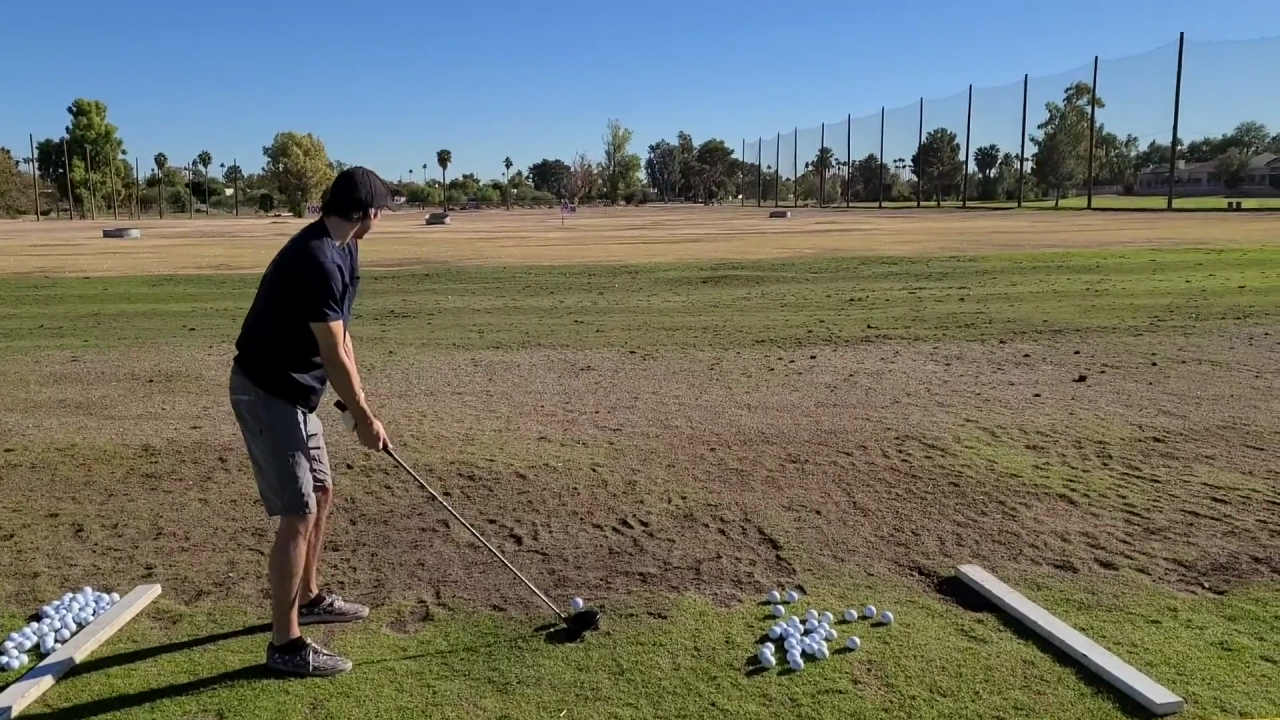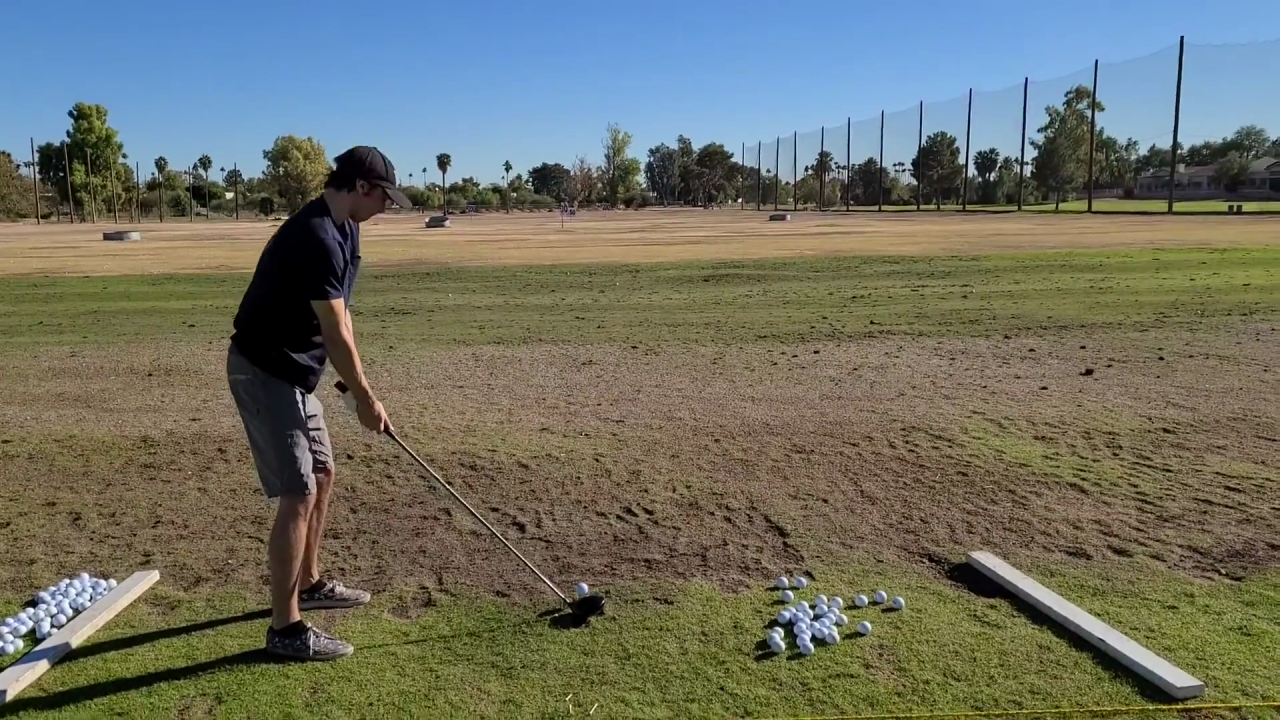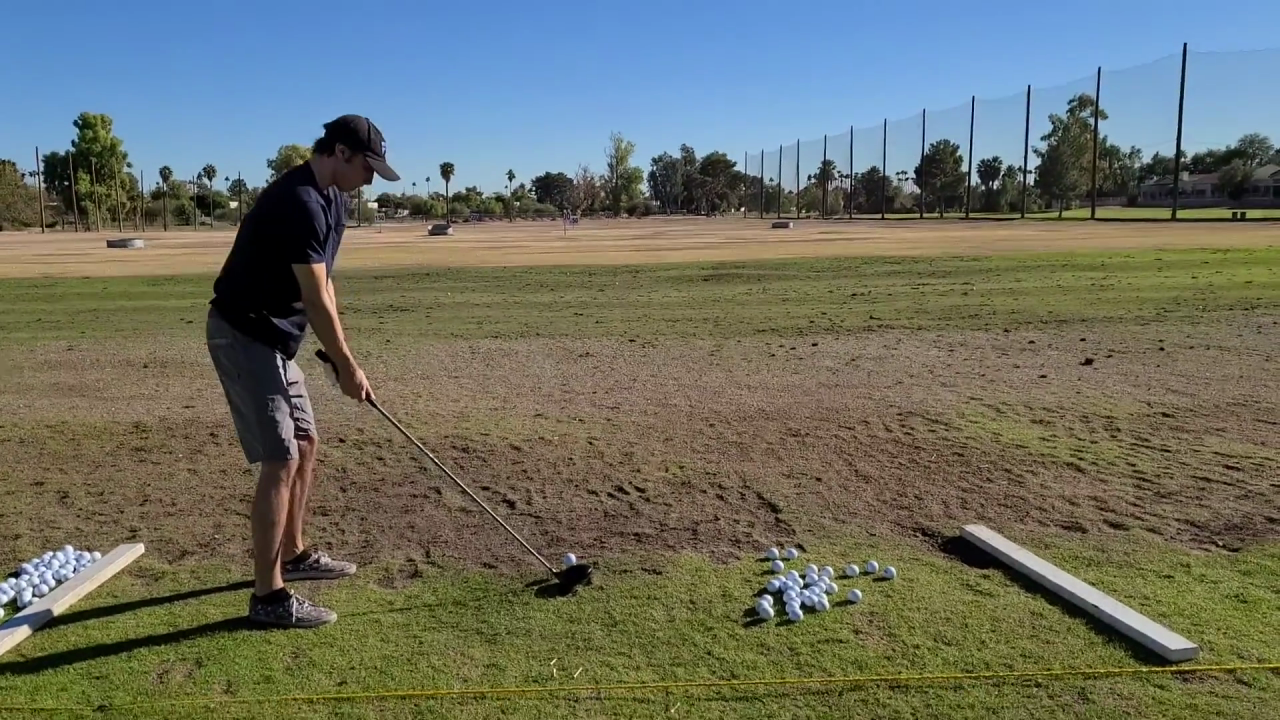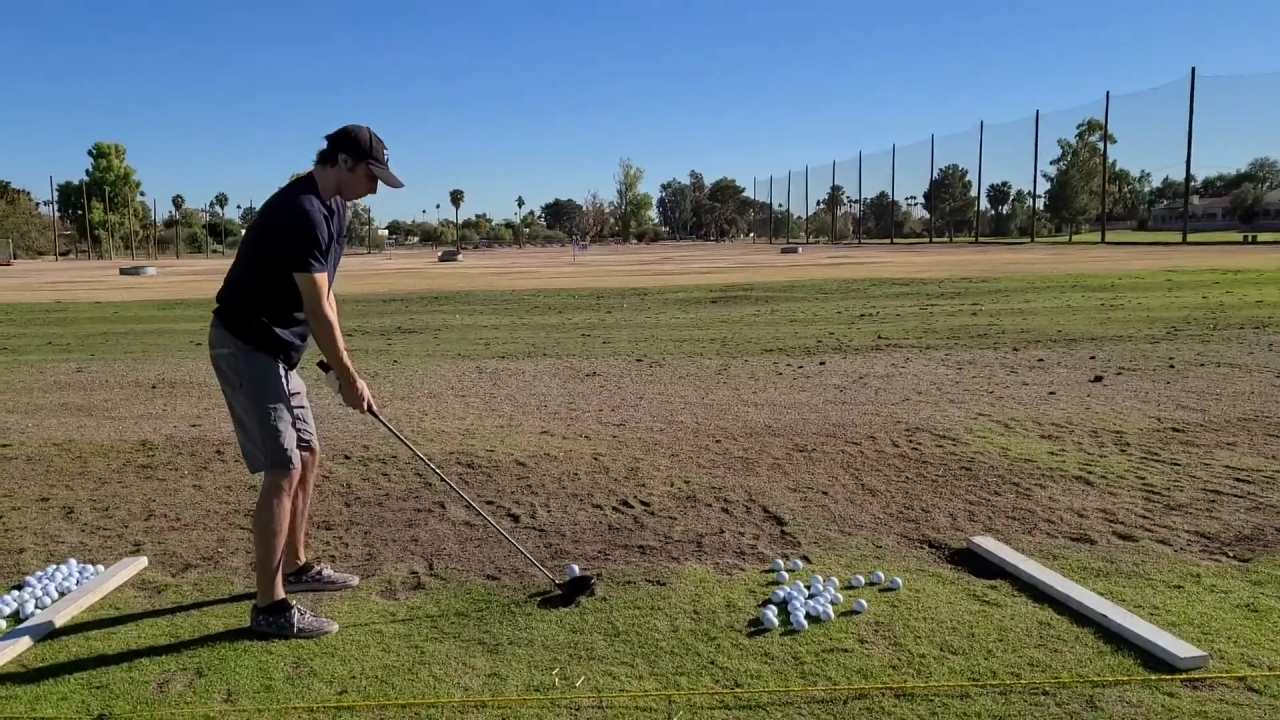
dt=0.4s
person 1, frame 1
left shoulder: (341, 250)
right shoulder: (317, 261)
left elbow: (340, 338)
right elbow: (333, 355)
left wrist: (359, 404)
right wrist: (365, 418)
left hip: (294, 390)
right hip: (268, 392)
left knee: (320, 493)
right knee: (298, 514)
left ankle: (309, 597)
right ankle: (286, 644)
person 1, frame 2
left shoulder: (342, 229)
right shoulder: (316, 238)
left elbow: (338, 319)
right elbow: (336, 335)
left wrist: (358, 388)
right wrist: (366, 399)
left hip: (293, 370)
right hip: (265, 372)
left knee: (322, 476)
right knee: (298, 494)
left ankle: (309, 583)
right ankle: (285, 628)
person 1, frame 3
left shoulder: (330, 198)
right shoulder: (299, 202)
left elbow: (322, 284)
right elbow: (317, 300)
left wrist: (339, 355)
right wrist: (349, 367)
left hip: (273, 335)
right hip: (246, 336)
left knee: (305, 444)
right knee: (281, 459)
left ankle: (293, 554)
right ankle: (268, 595)
person 1, frame 4
left shoulder: (332, 208)
right shoulder: (301, 212)
left elbow: (323, 296)
right elbow: (317, 310)
left wrist: (340, 366)
right wrist: (349, 376)
left hip: (274, 346)
right hip: (246, 346)
left knee: (306, 455)
right knee: (282, 469)
left ankle: (295, 565)
right ankle: (270, 606)
